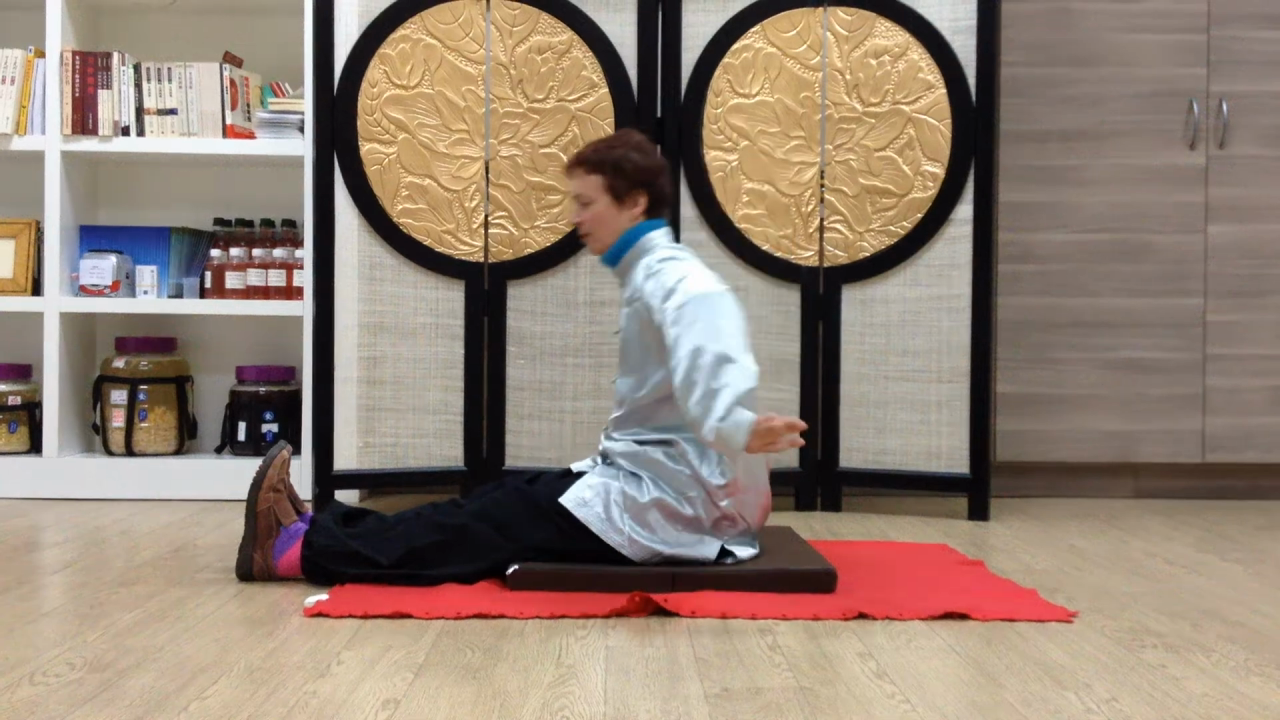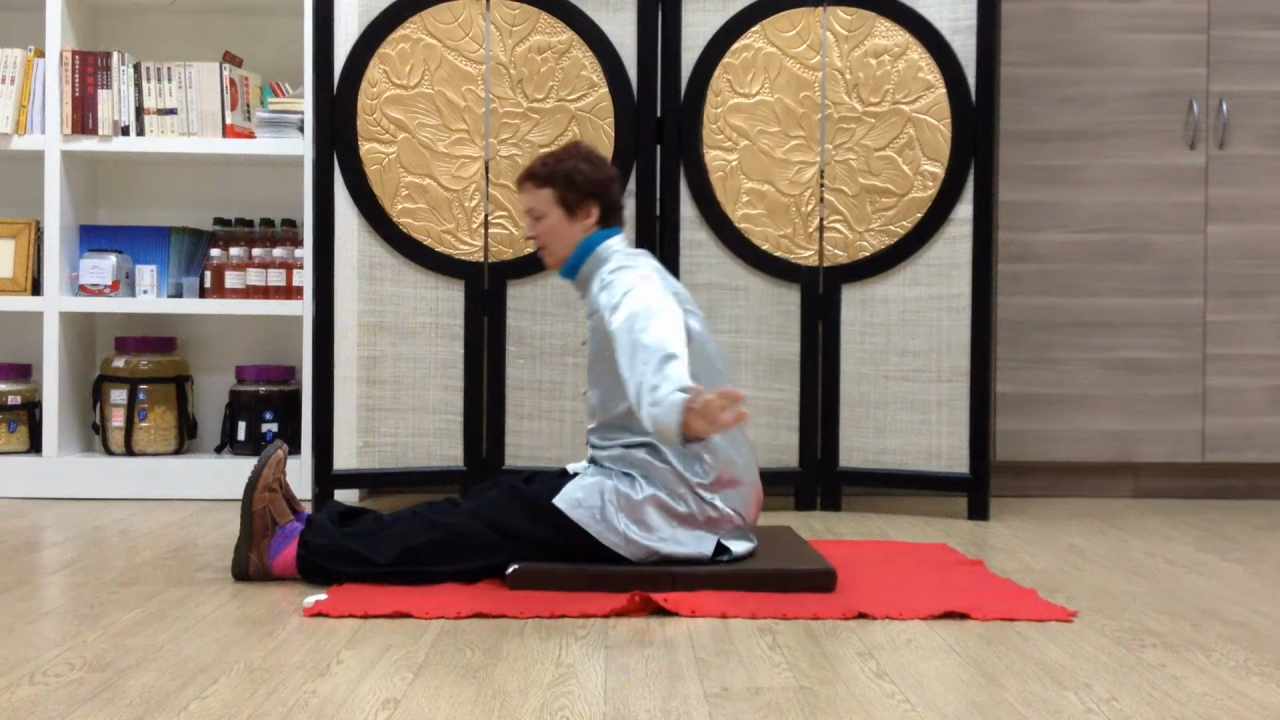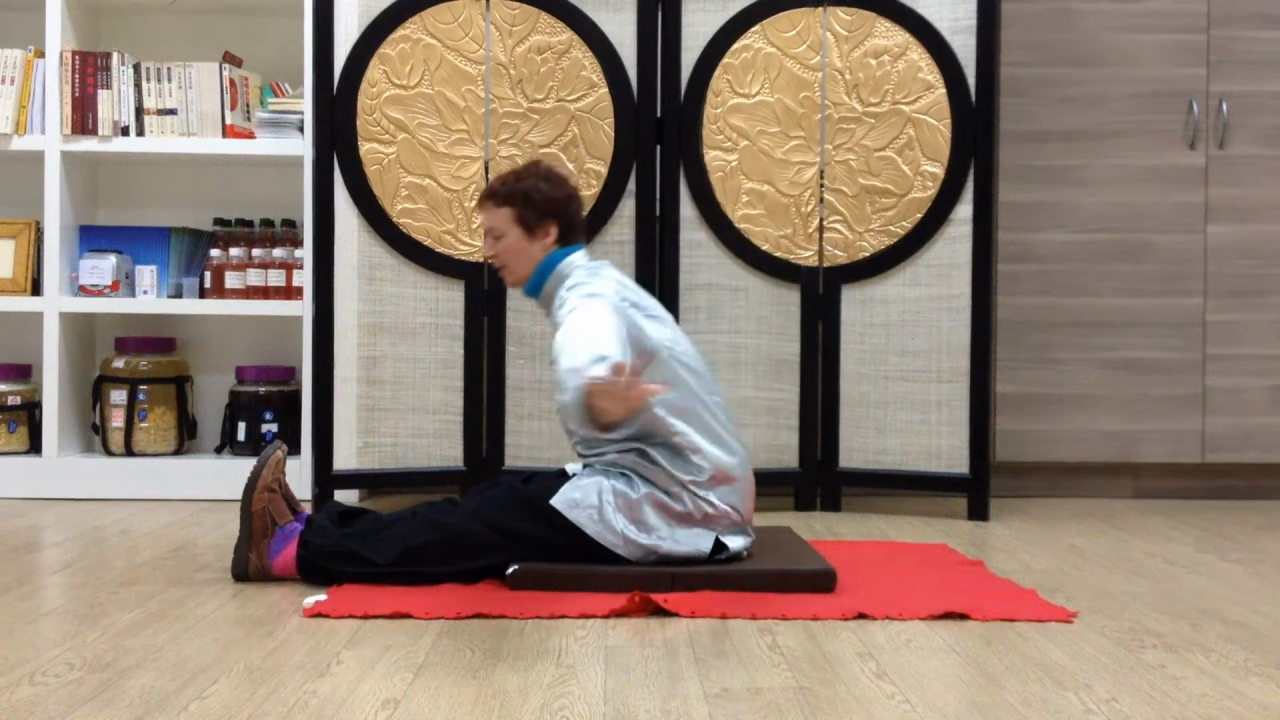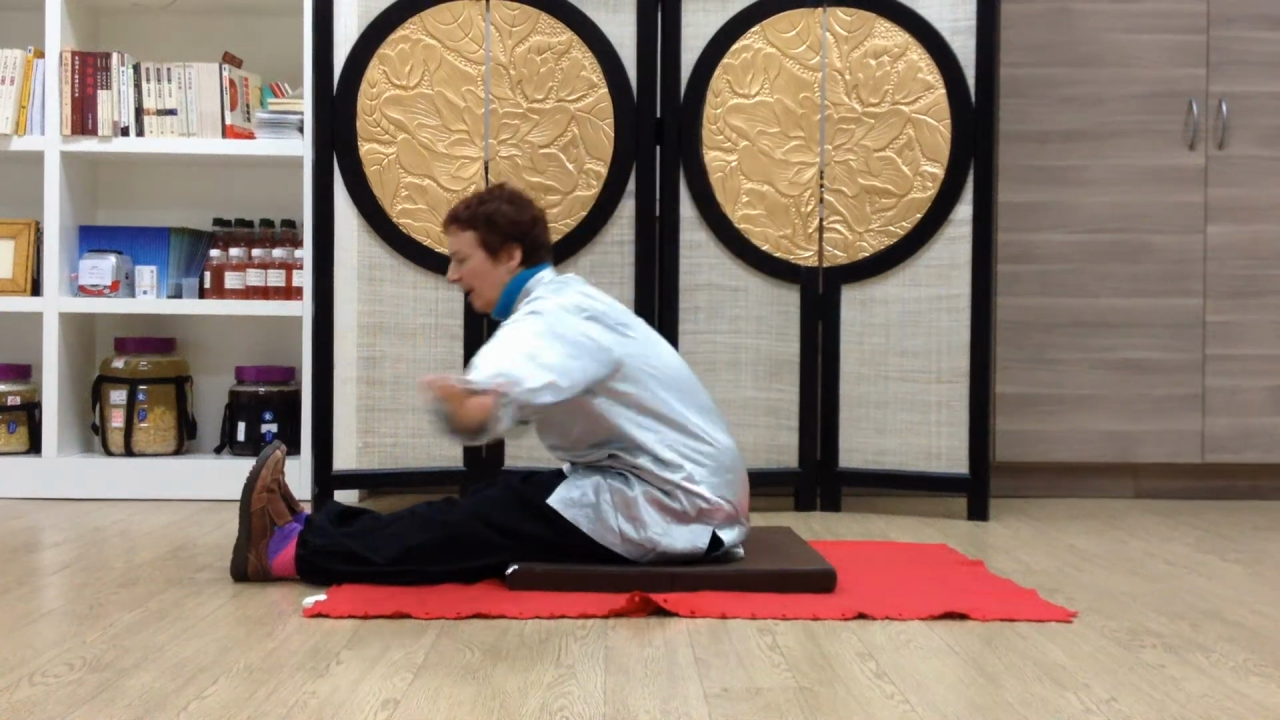
dt=0.2s
person 1, frame 1
left shoulder: (670, 277)
right shoulder: (657, 271)
left elbow: (708, 329)
left wrist: (734, 427)
left hip: (676, 505)
right hip: (671, 485)
left knee: (486, 526)
right knee: (500, 501)
left ankle: (300, 548)
right ankle: (318, 531)
person 1, frame 2
left shoulder: (625, 284)
right shoulder: (619, 273)
left elbow: (652, 349)
left wrist: (684, 414)
left hip: (679, 506)
right hip: (670, 489)
left knee: (488, 523)
right knee: (494, 499)
left ankle: (296, 548)
right ankle: (314, 529)
person 1, frame 3
left shoulder: (589, 300)
right shoulder: (588, 284)
left elbow: (586, 357)
left wrist: (599, 399)
left hip: (677, 507)
right hip: (678, 491)
left knee: (484, 525)
right knee: (494, 499)
left ankle: (296, 549)
right ankle: (315, 529)
person 1, frame 4
left shoulder: (552, 316)
right shoulder: (560, 299)
left elbow: (505, 376)
left wrist: (474, 404)
left hip: (673, 508)
right hip: (678, 495)
left knee: (482, 523)
right knee: (490, 502)
left ankle: (295, 549)
right ankle: (313, 529)
